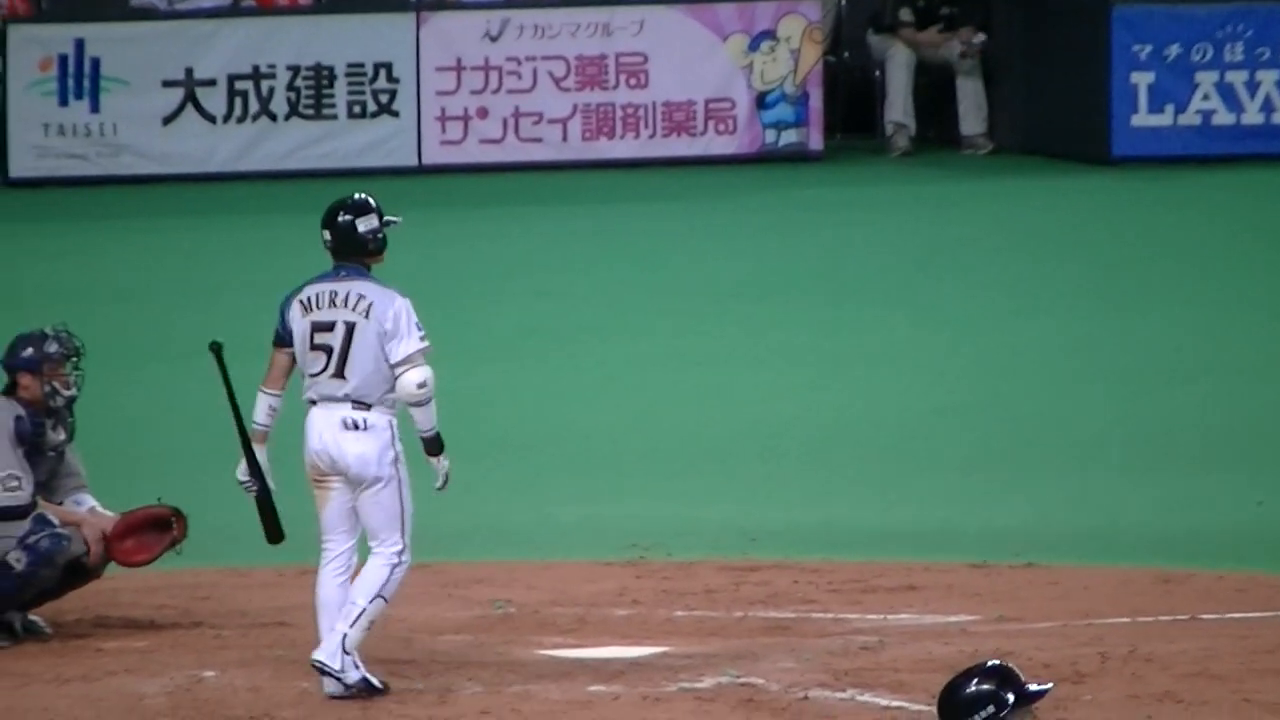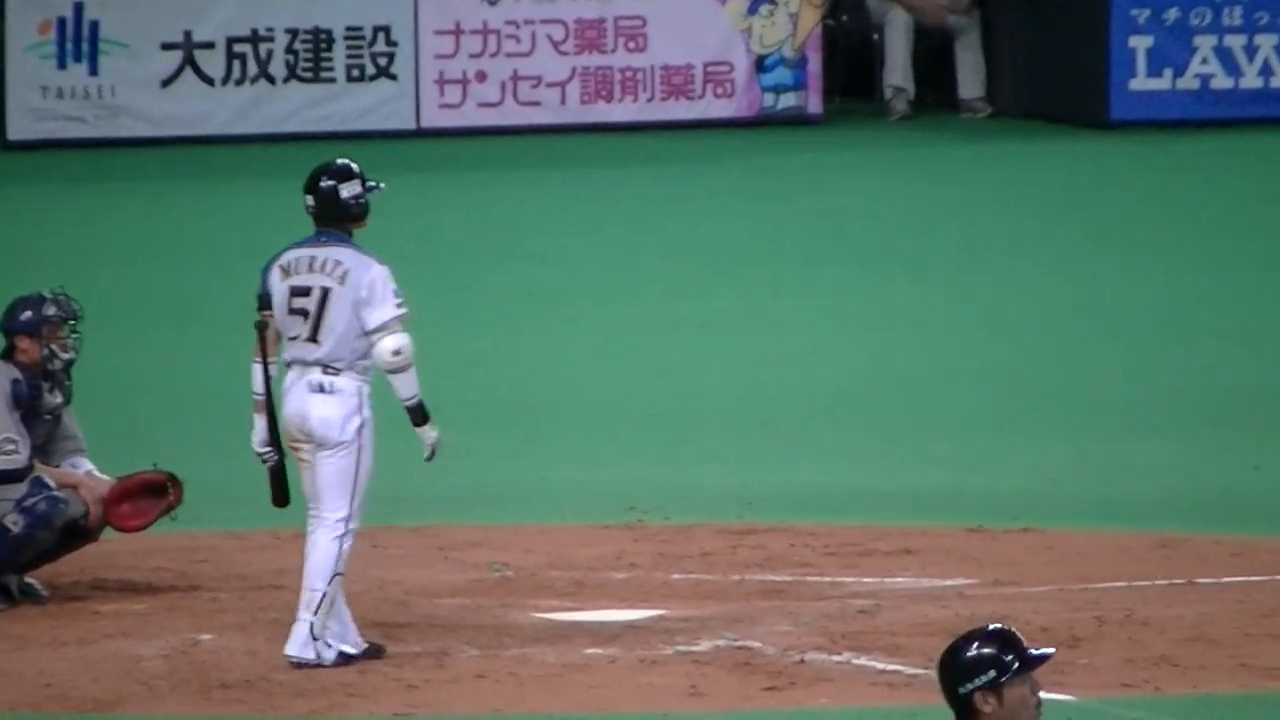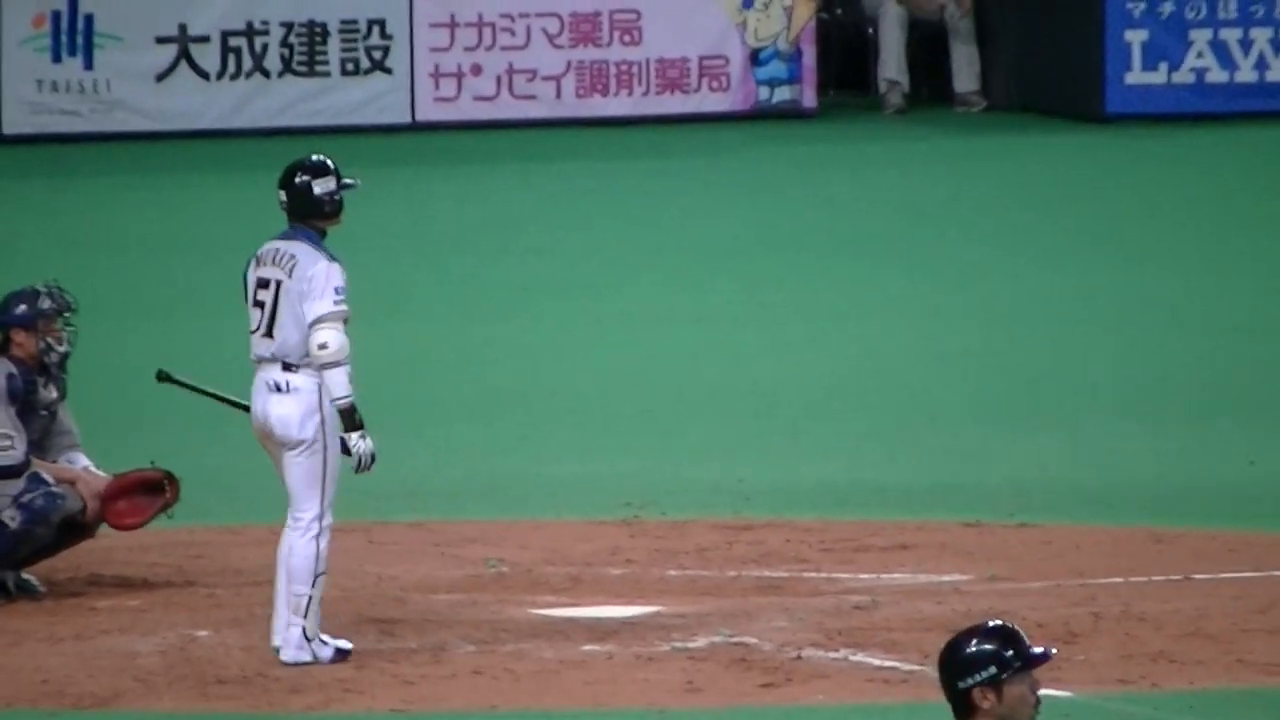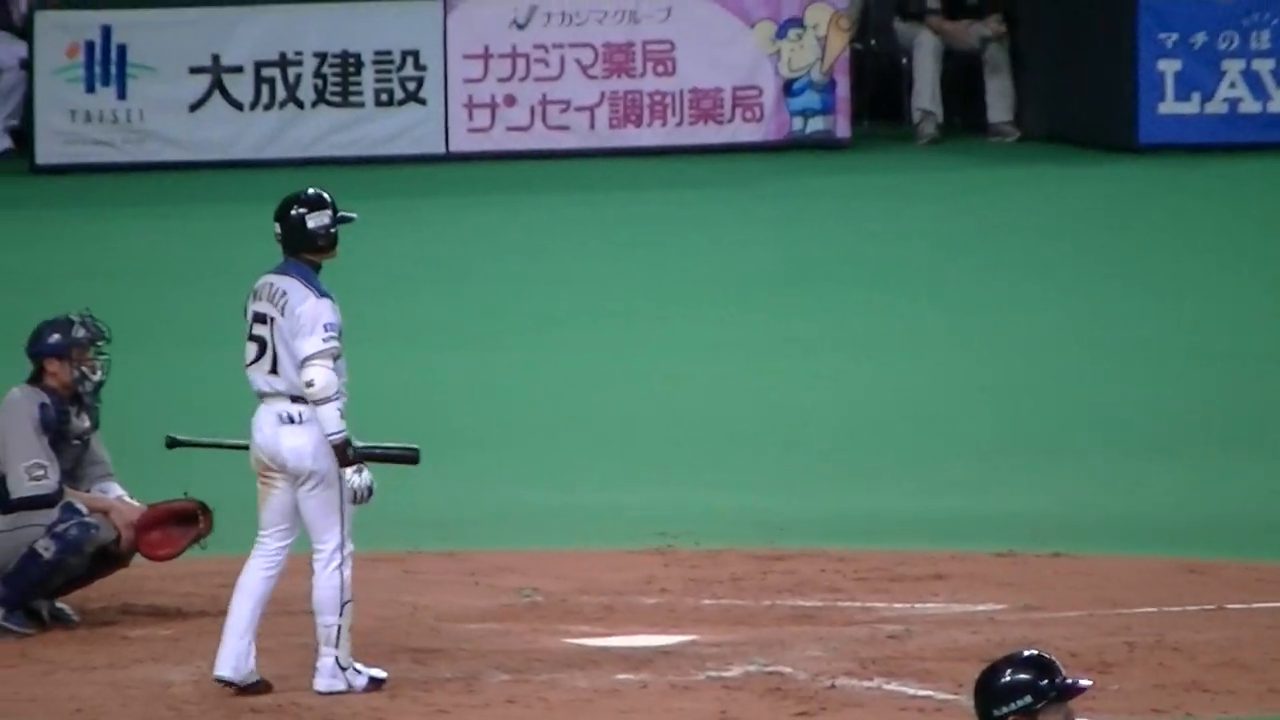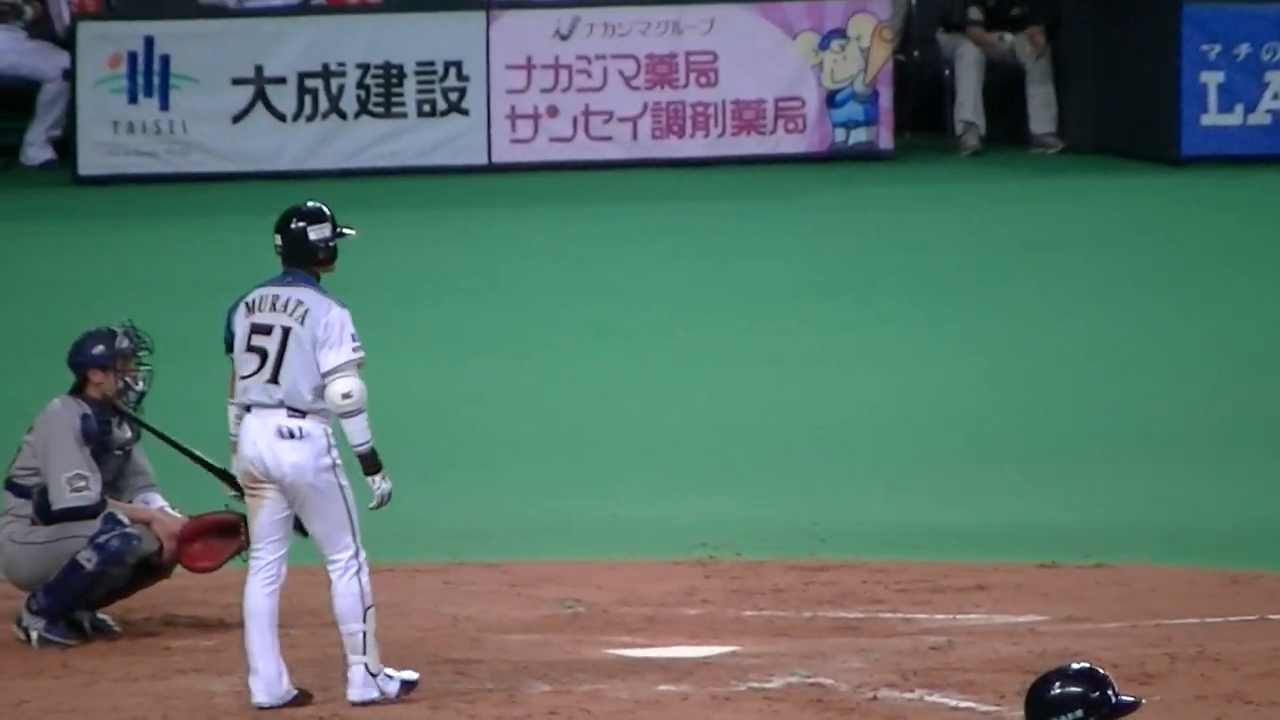
dt=0.4s
person 1, frame 1
left shoulder: (299, 300)
right shoulder: (390, 303)
left elbow: (274, 378)
right elbow: (415, 386)
left wrist: (255, 447)
right wrist: (435, 448)
left hip: (320, 431)
right hip: (370, 435)
left knee: (336, 554)
right knee: (390, 552)
left ankle: (344, 669)
right ankle: (339, 649)
person 1, frame 2
left shoulder: (281, 264)
right shoulder: (367, 270)
left elbow: (268, 347)
right elbow: (393, 353)
left wrist: (261, 417)
right wrist: (421, 418)
left hip: (296, 397)
right hip: (342, 401)
left knee: (322, 521)
right knee: (337, 525)
left ankle: (339, 636)
right ankle: (308, 638)
person 1, frame 3
left shoulder: (262, 256)
right shoulder: (320, 264)
right elbow: (328, 351)
right wrist: (353, 423)
left hip: (264, 394)
right hip: (302, 399)
left knee: (301, 515)
right knee: (313, 521)
left ankle: (292, 624)
right ankle: (302, 640)
person 1, frame 4
left shoulder: (261, 290)
right shoulder: (312, 301)
right elbow: (319, 388)
right wrist: (348, 456)
left hip: (265, 426)
right hip: (305, 432)
left knee: (269, 547)
right knee: (331, 552)
left ankle: (233, 661)
right ankle: (334, 667)
person 1, frame 5
left shoulder: (247, 304)
right shoulder: (327, 312)
left elbow: (237, 386)
right elbow: (347, 397)
left wrist: (235, 451)
right wrist: (374, 466)
left hip: (255, 439)
right hip: (306, 443)
left knee: (266, 562)
right knee: (347, 560)
left ankle: (268, 683)
right ankle: (365, 674)
person 2, frame 1
left shoulder: (54, 421)
left elbow: (72, 491)
left wrist: (110, 522)
right wrist: (82, 519)
left knee: (100, 541)
right knee: (51, 541)
person 2, frame 2
left shoulder: (53, 384)
left elbow: (70, 454)
left wrist: (102, 485)
right wrist: (79, 482)
left knee: (97, 505)
right knee: (51, 502)
person 2, frame 3
left shoulder: (48, 379)
left elbow: (65, 449)
left wrist: (97, 479)
right wrist: (76, 477)
left knee: (92, 502)
right knee: (46, 497)
person 2, frame 4
left shoulder: (80, 409)
left elbow: (98, 478)
right elbow: (36, 492)
left wrist: (129, 508)
right wrist: (110, 506)
left hip: (41, 523)
left knee: (124, 532)
right knee: (81, 526)
left ankle: (36, 596)
person 2, frame 5
left shoulder: (119, 420)
right shoulder: (63, 416)
left elbow: (140, 489)
right elbow: (78, 503)
left wrist: (171, 520)
right wrist: (151, 516)
left hip: (78, 537)
right hip: (27, 544)
left knee: (163, 545)
right knee: (123, 536)
left ankle: (76, 607)
right ankle: (39, 613)
